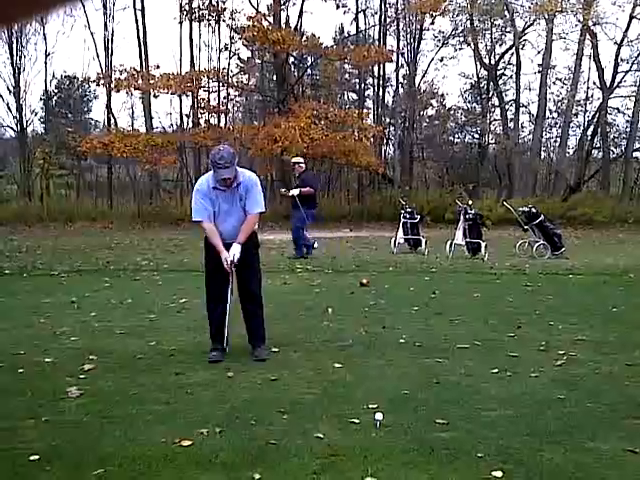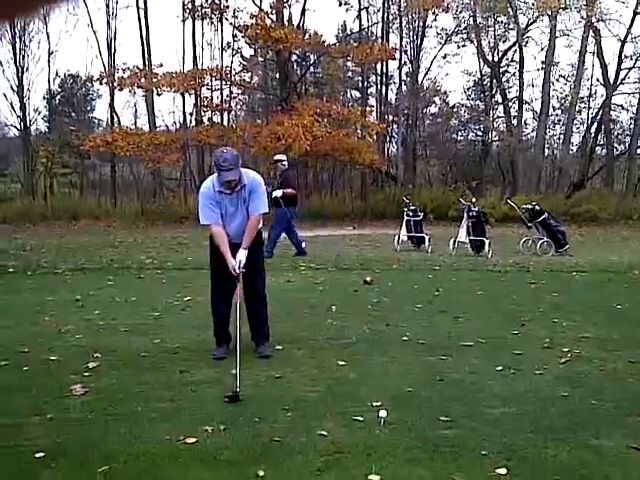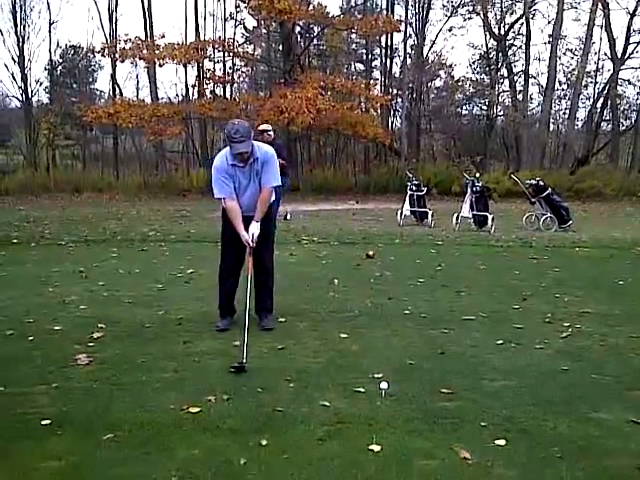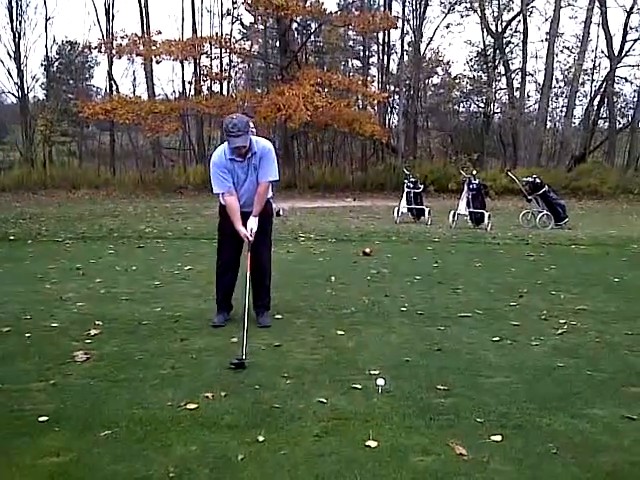
dt=0.4s
person 1, frame 1
left shoulder: (250, 180)
right shoulder: (202, 186)
left elbow: (253, 216)
right elbow: (206, 222)
left wrist: (237, 245)
right wrist: (222, 251)
left hip: (246, 242)
right hip: (216, 245)
left knee: (252, 293)
right knee: (216, 296)
left ankle: (258, 342)
right ankle: (218, 344)
person 1, frame 2
left shoulder: (254, 180)
right shoulder: (208, 189)
left elbow: (255, 218)
right elbow: (215, 227)
left wrist: (243, 250)
right wrist: (229, 258)
left hip: (251, 241)
right hip: (221, 244)
left knee: (256, 292)
right knee: (220, 294)
left ankle: (261, 339)
right ankle: (222, 341)
person 1, frame 3
left shoulder: (267, 154)
right shoulder: (221, 162)
left elbow: (267, 190)
right elbow: (229, 200)
left wrist: (256, 222)
right wrist: (241, 232)
left hip: (263, 215)
right hip: (233, 217)
left knee: (264, 265)
right knee: (229, 266)
left ankle: (265, 312)
right ankle: (226, 313)
person 1, frame 4
left shoulder: (265, 148)
right shoulder: (219, 158)
left elbow: (264, 186)
right elbow: (229, 195)
left wrist: (254, 217)
right wrist: (239, 227)
left hip: (260, 211)
right hip: (230, 213)
left knee: (261, 262)
right knee: (226, 262)
left ankle: (262, 309)
right ankle: (223, 309)
